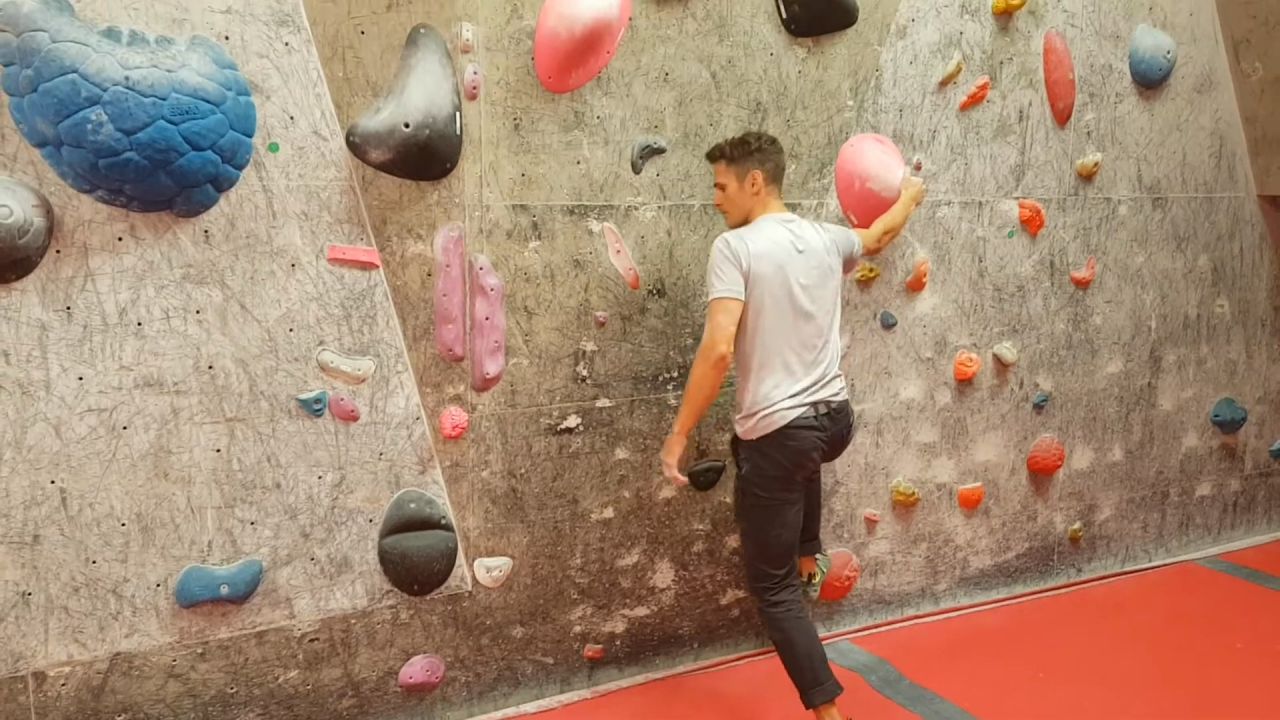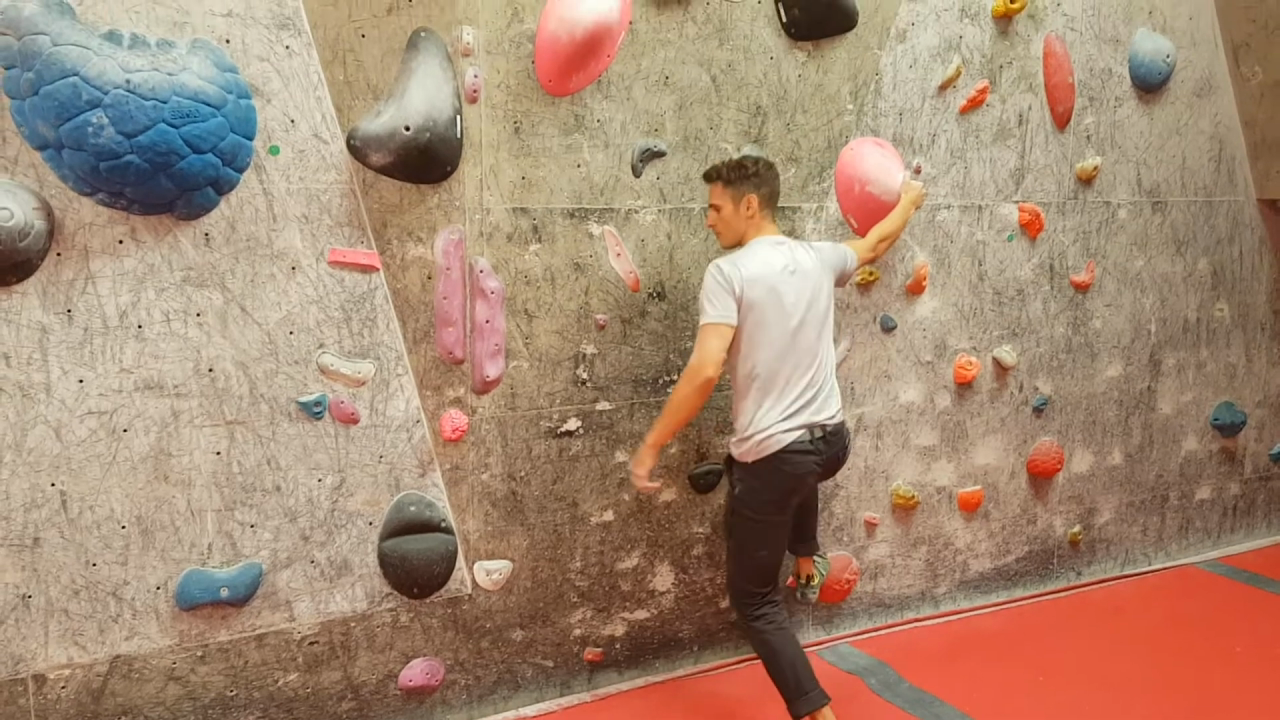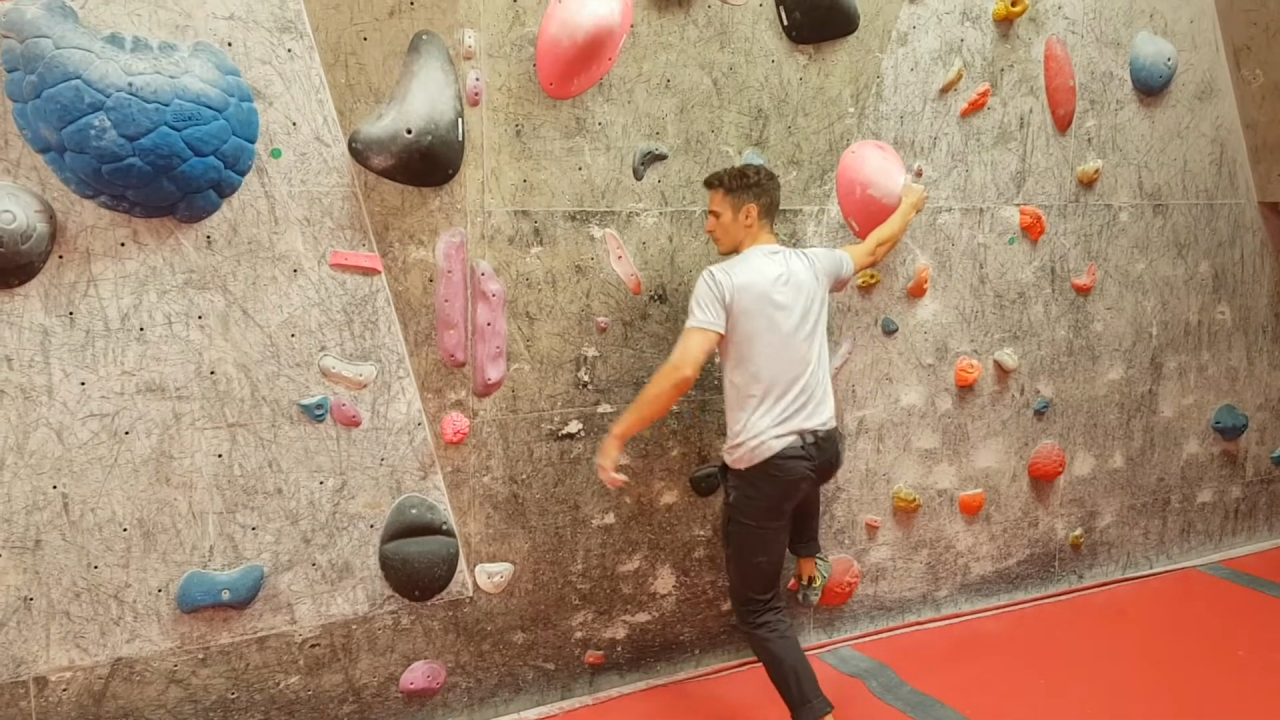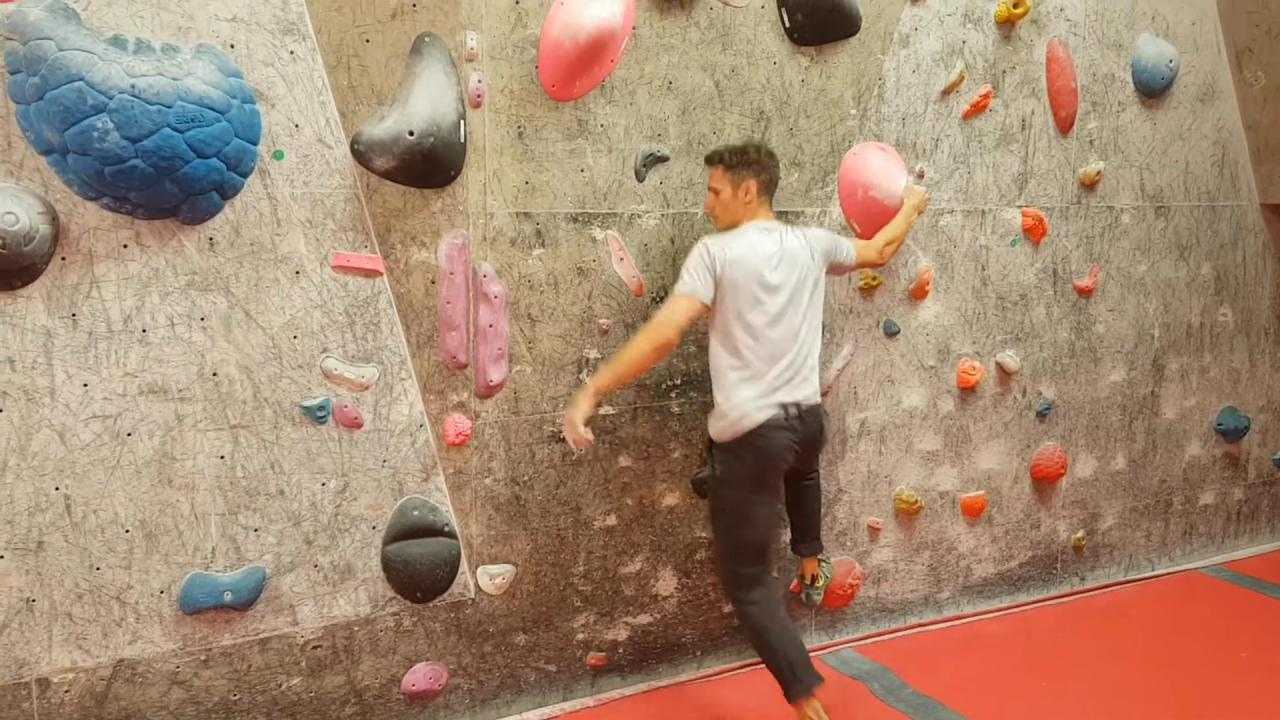
dt=0.1s
person 1, frame 1
left shoulder: (734, 247)
right shoulder: (824, 238)
left elbow: (719, 346)
right elbow: (878, 235)
left wrist: (679, 435)
right wrist: (909, 197)
left hip: (775, 433)
right hip: (836, 419)
left knee: (772, 588)
right ankle: (809, 558)
person 1, frame 2
left shoulder: (729, 272)
right shoulder: (818, 258)
left elbow: (704, 372)
right elbow: (873, 245)
left wrist: (651, 447)
right wrist: (906, 204)
left hip: (771, 454)
right hip: (832, 439)
left knee: (755, 603)
right ankle: (807, 563)
person 1, frame 3
left shoulder: (724, 280)
right shoulder: (815, 265)
left elbow: (682, 370)
right elbow: (874, 248)
left wrist: (616, 436)
right wrist: (909, 206)
left hip: (764, 460)
right hip: (825, 446)
left knee: (758, 610)
right ankle: (811, 566)
person 1, frame 4
left shoulder: (715, 252)
right shoulder: (811, 244)
left elbow: (663, 332)
right elbow: (879, 250)
left wrist: (588, 393)
right wrist: (910, 207)
left hip: (747, 434)
right hip: (808, 422)
left knee: (746, 581)
right knee: (797, 468)
right ankle: (812, 567)
